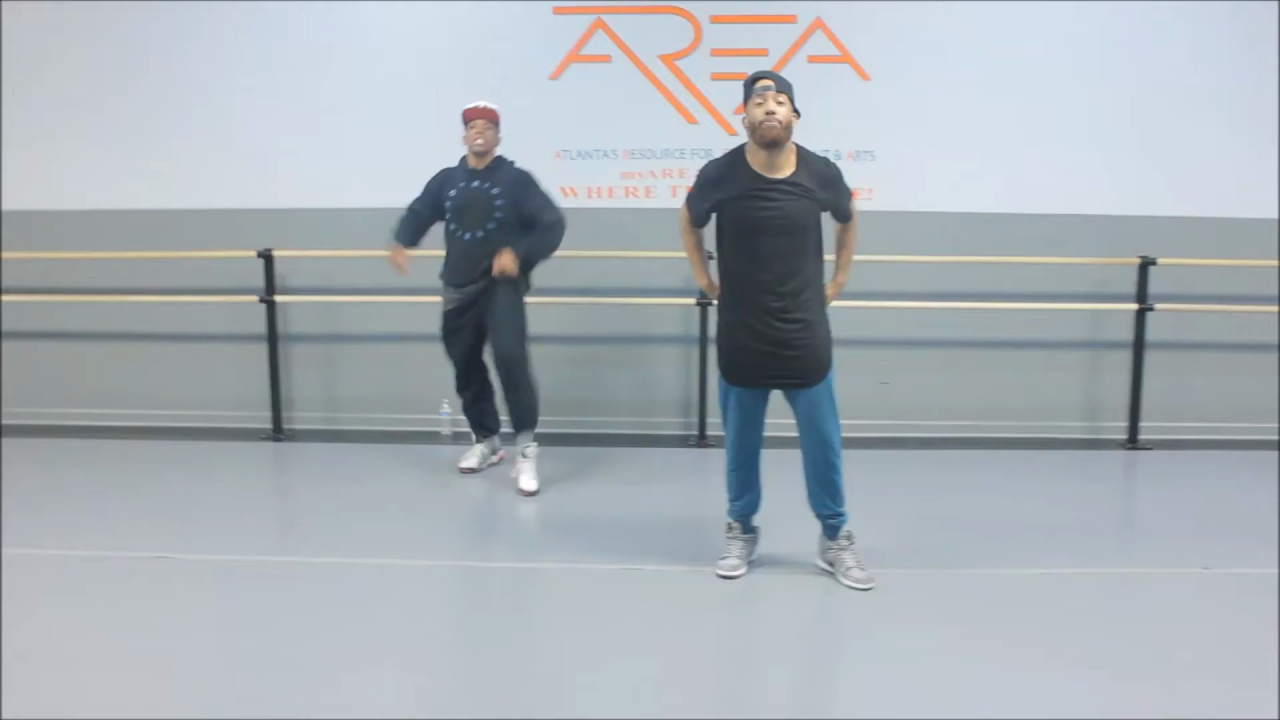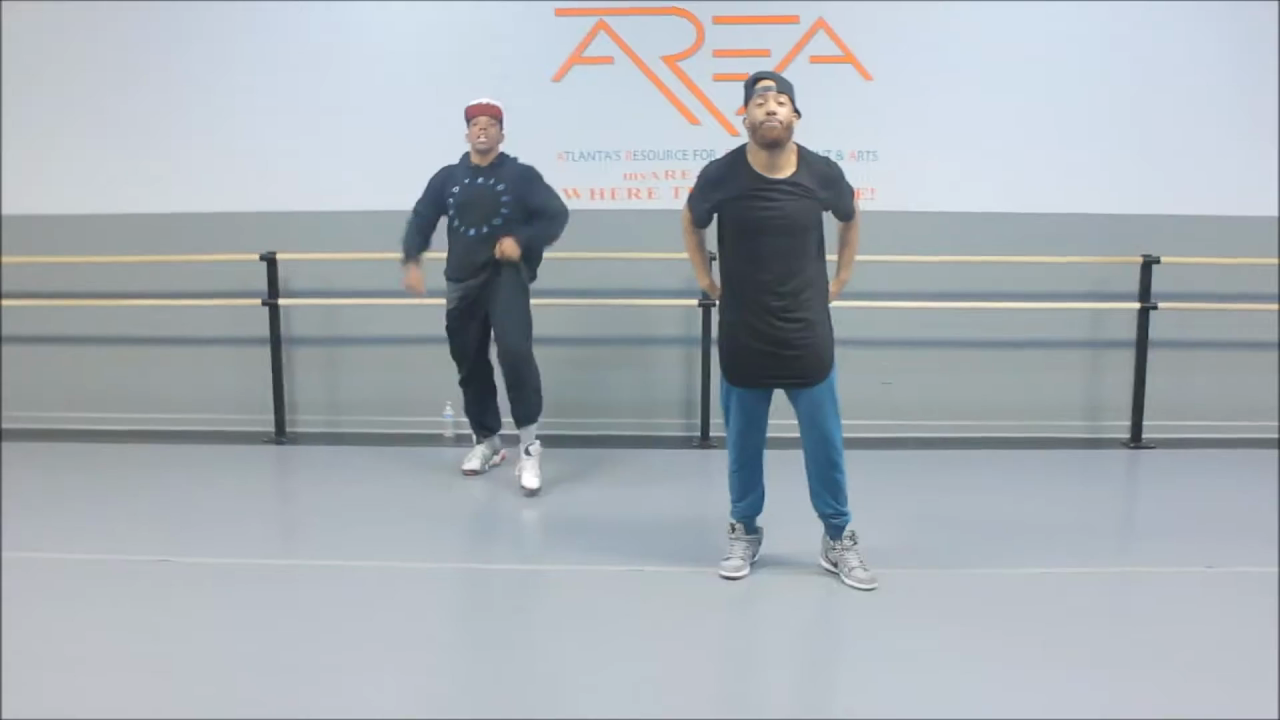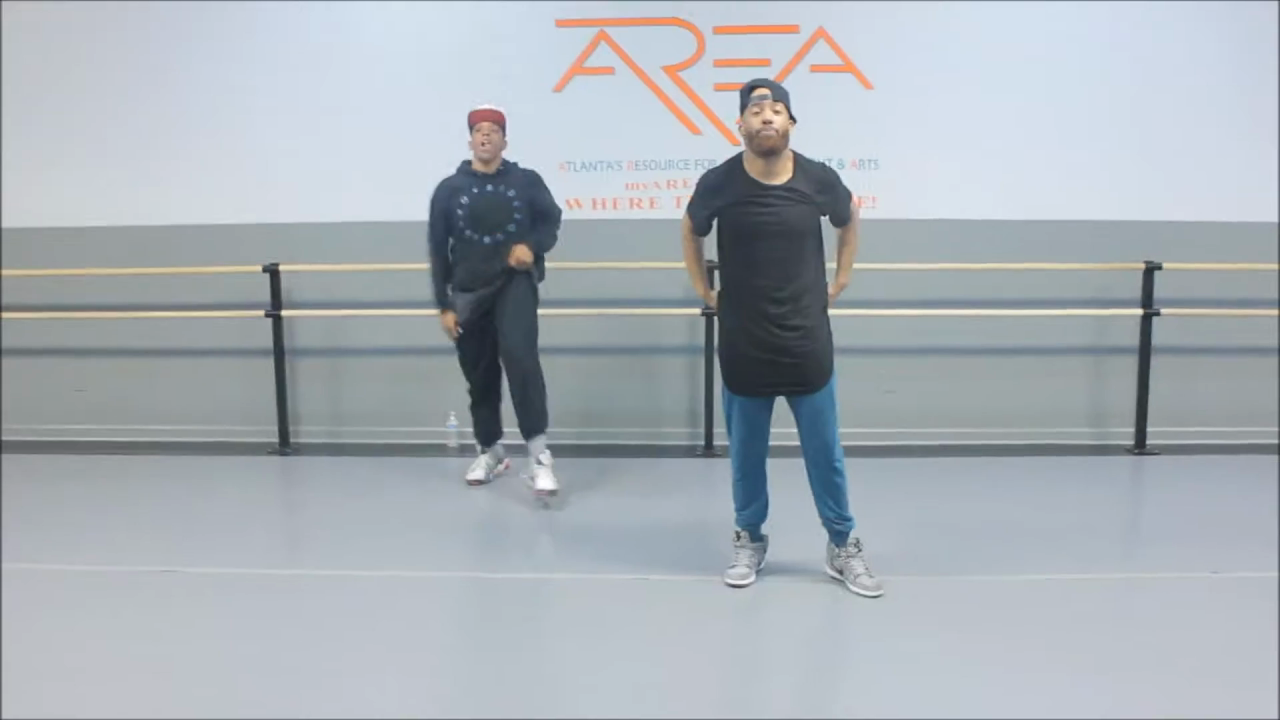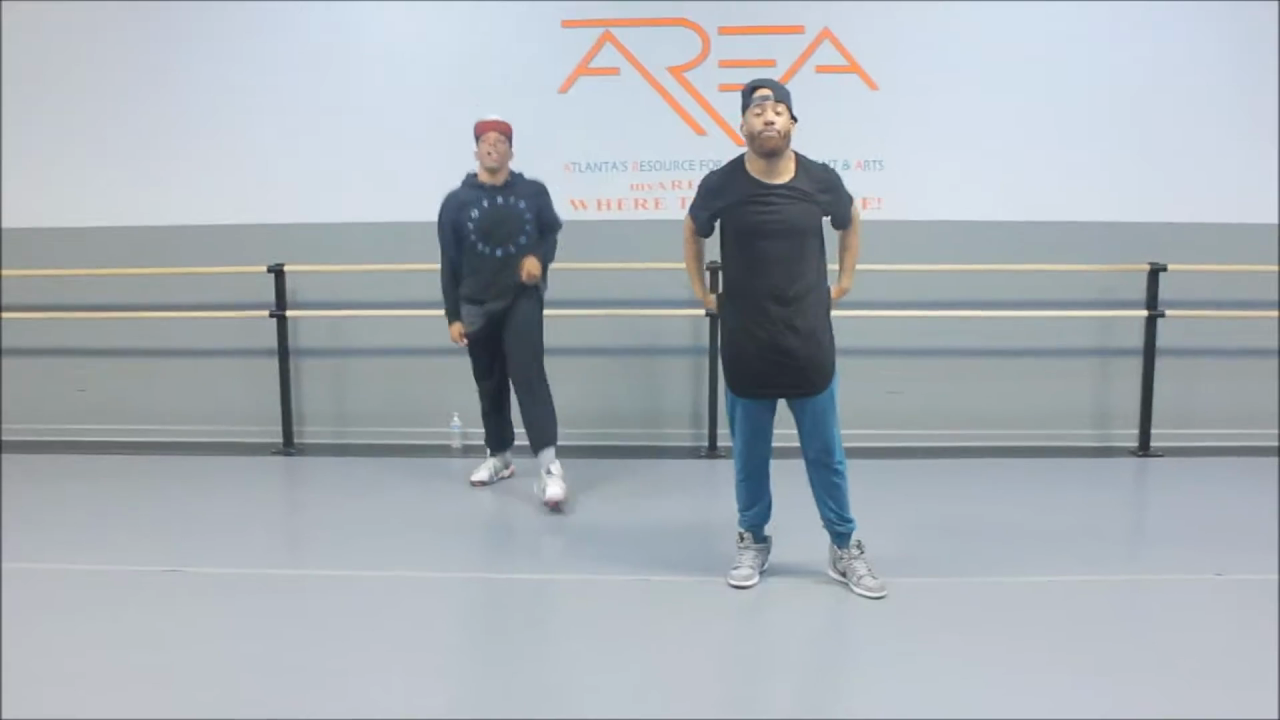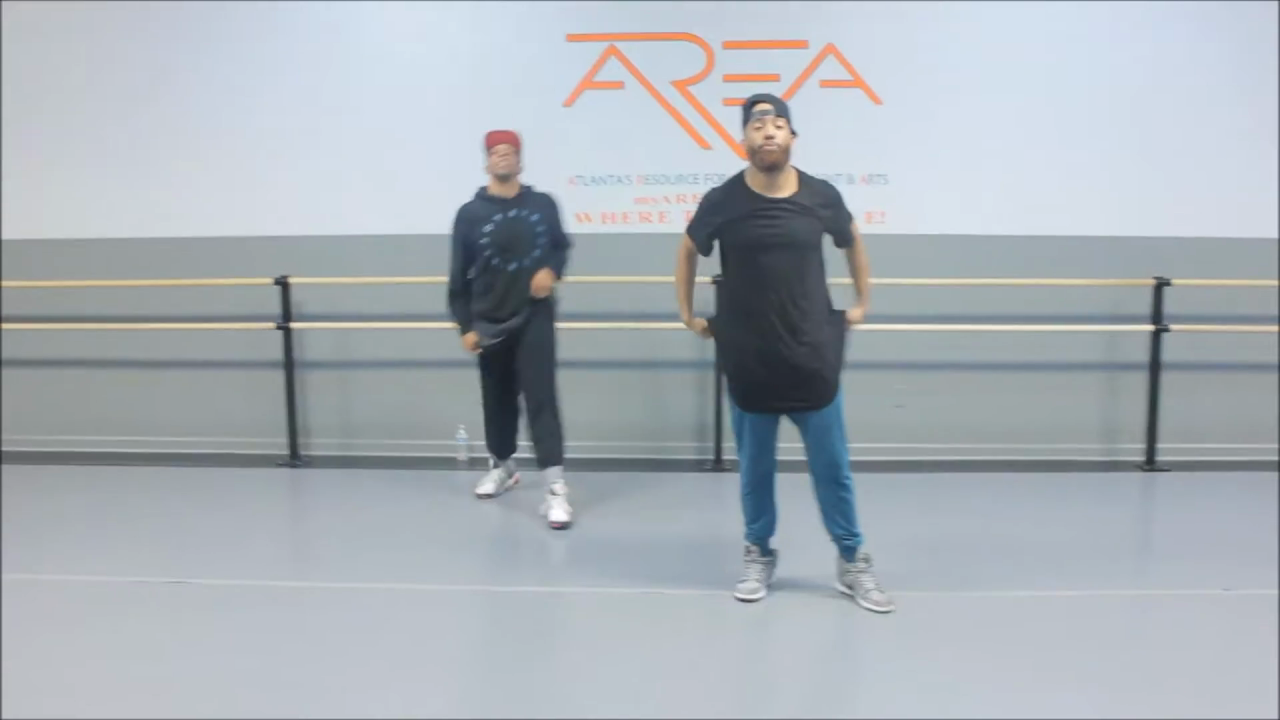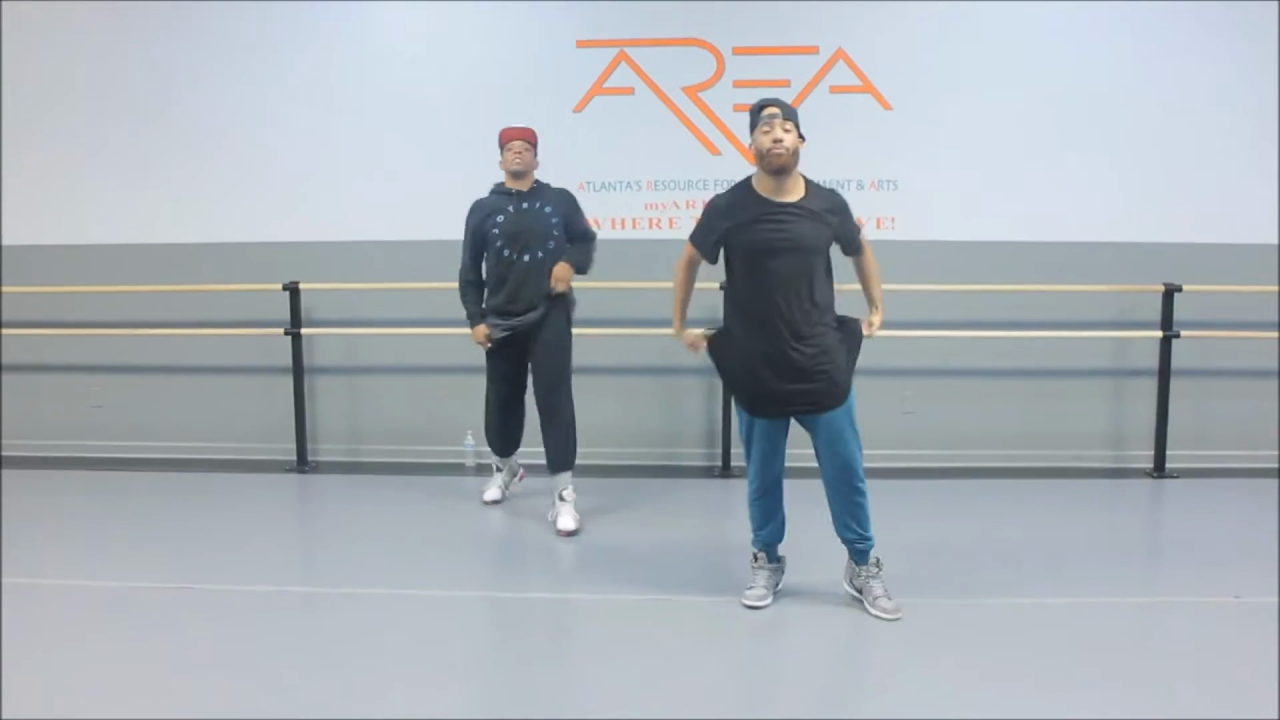
dt=0.1s
person 1, frame 1
left shoulder: (822, 173)
right shoulder: (719, 174)
left elbow: (847, 219)
right elbow: (689, 221)
left wrist: (839, 278)
right wrist: (703, 277)
left hip: (804, 333)
right hip: (741, 335)
left knee: (823, 442)
right knee: (741, 442)
left ankle: (836, 541)
right ankle: (741, 532)
person 1, frame 2
left shoulder: (823, 173)
right shoulder: (720, 175)
left elbow: (849, 216)
right elbow: (691, 221)
left wrist: (842, 276)
right wrist: (705, 278)
left hip: (806, 333)
right hip: (743, 335)
left knee: (825, 442)
right knee: (743, 442)
left ankle: (838, 540)
right ankle: (744, 532)
person 1, frame 3
left shoulder: (819, 179)
right shoulder: (718, 182)
left elbow: (849, 218)
right elbow: (691, 229)
left wrist: (842, 277)
right wrist: (702, 287)
left hip: (806, 341)
right hip: (744, 345)
left knee: (824, 449)
right knee: (747, 450)
left ankle: (843, 547)
right ankle: (749, 541)
person 1, frame 4
left shoulder: (821, 180)
right shoulder: (720, 184)
left elbow: (850, 221)
right elbow: (693, 230)
left wrist: (844, 280)
right wrist: (701, 291)
left hip: (809, 343)
right hip: (746, 346)
left knee: (825, 451)
right knee: (749, 452)
left ankle: (845, 549)
right ankle: (752, 542)
person 1, frame 5
left shoulder: (822, 196)
right shoulder: (722, 202)
left elbow: (851, 239)
right elbow: (689, 251)
left wrist: (862, 298)
right wrist: (688, 313)
left hip: (813, 359)
right hip: (748, 362)
left knee: (832, 464)
right knee: (755, 466)
left ankle: (853, 562)
right ankle: (759, 555)
person 1, frame 6
left shoulder: (828, 204)
right shoulder: (727, 207)
left elbow: (859, 248)
right elbow: (691, 259)
left wrist: (876, 307)
right wrist: (681, 326)
left hip: (822, 363)
right hip: (754, 367)
left knee: (845, 468)
right knee: (763, 472)
left ankle: (863, 566)
right ankle: (766, 562)
person 2, frame 1
left shoulder: (516, 180)
right shoulder: (445, 181)
left elbow: (553, 226)
right elbow: (416, 216)
left wrist: (520, 254)
right wrist: (400, 244)
left hip: (501, 287)
right hip: (459, 290)
left knee: (511, 358)
right knee: (466, 369)
left ankle: (526, 451)
right ankle: (486, 441)
person 2, frame 2
left shoulder: (521, 175)
right shoulder: (447, 177)
left elbow: (556, 215)
right elbow: (421, 218)
left wrist: (523, 241)
right wrist: (411, 261)
left hip: (506, 278)
right hip: (463, 285)
left knee: (515, 352)
right knee: (471, 367)
left ankle: (529, 447)
right ankle: (487, 441)
person 2, frame 3
left shoulder: (527, 181)
right shoulder: (449, 189)
left elbow: (552, 221)
right elbow: (439, 251)
left wrist: (532, 246)
right wrist: (444, 305)
left hip: (514, 286)
right hip: (468, 295)
left knee: (521, 360)
right knee: (479, 376)
left ankle: (539, 456)
right ankle: (490, 453)
person 2, frame 4
left shoulder: (533, 192)
right shoulder: (457, 202)
left elbow: (552, 231)
right elbow: (450, 265)
left wrist: (540, 258)
right wrist: (454, 317)
left hip: (522, 300)
right hip: (478, 307)
left knee: (528, 377)
right knee: (491, 386)
left ankle: (549, 468)
right ankle: (499, 457)
person 2, frame 5
left shoulder: (543, 205)
right shoulder: (470, 214)
left elbow: (560, 247)
right elbow: (459, 277)
left wrist: (550, 270)
right wrist: (466, 326)
left hip: (534, 318)
right hip: (490, 323)
left knee: (540, 397)
right knee: (498, 399)
left ankle: (554, 487)
right ankle: (502, 467)
person 2, frame 6
left shoulder: (561, 201)
right shoulder: (483, 209)
left elbow: (586, 242)
right elbow: (470, 270)
left wrist: (571, 263)
right wrist: (476, 319)
left hip: (551, 316)
right hip: (503, 320)
left knee: (554, 399)
right knee: (503, 399)
left ankle: (564, 493)
right ankle: (505, 466)
